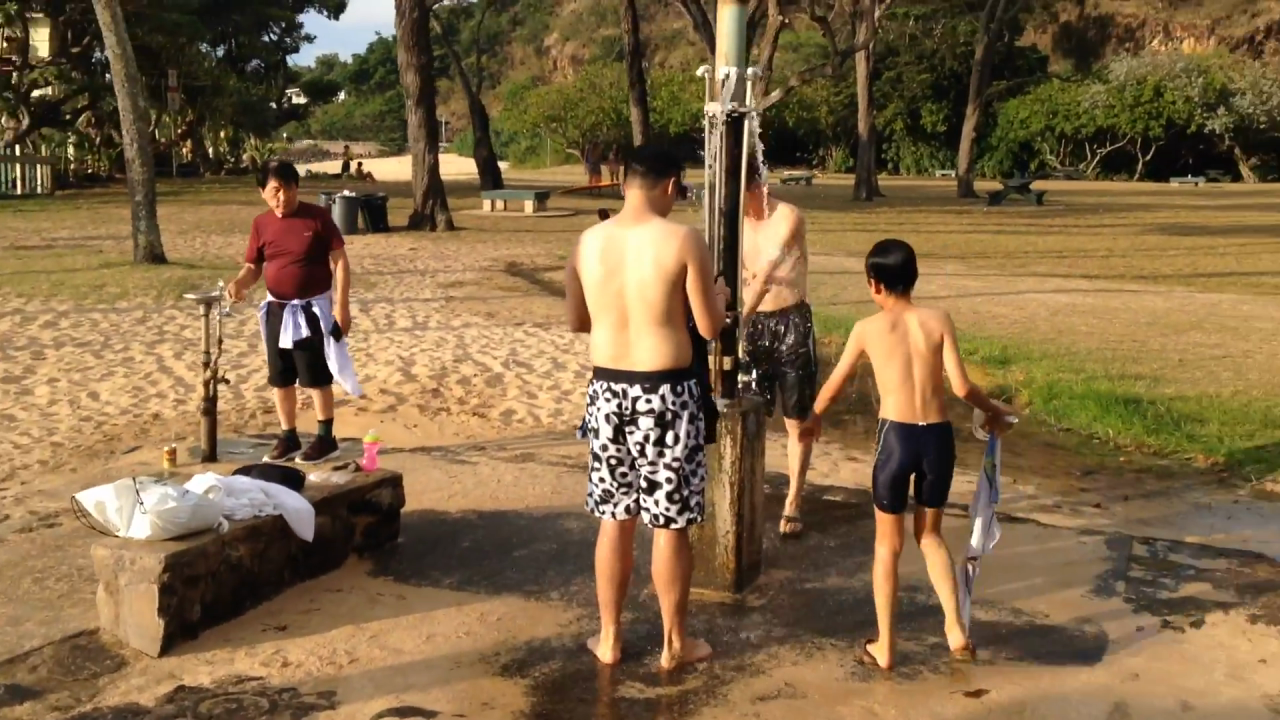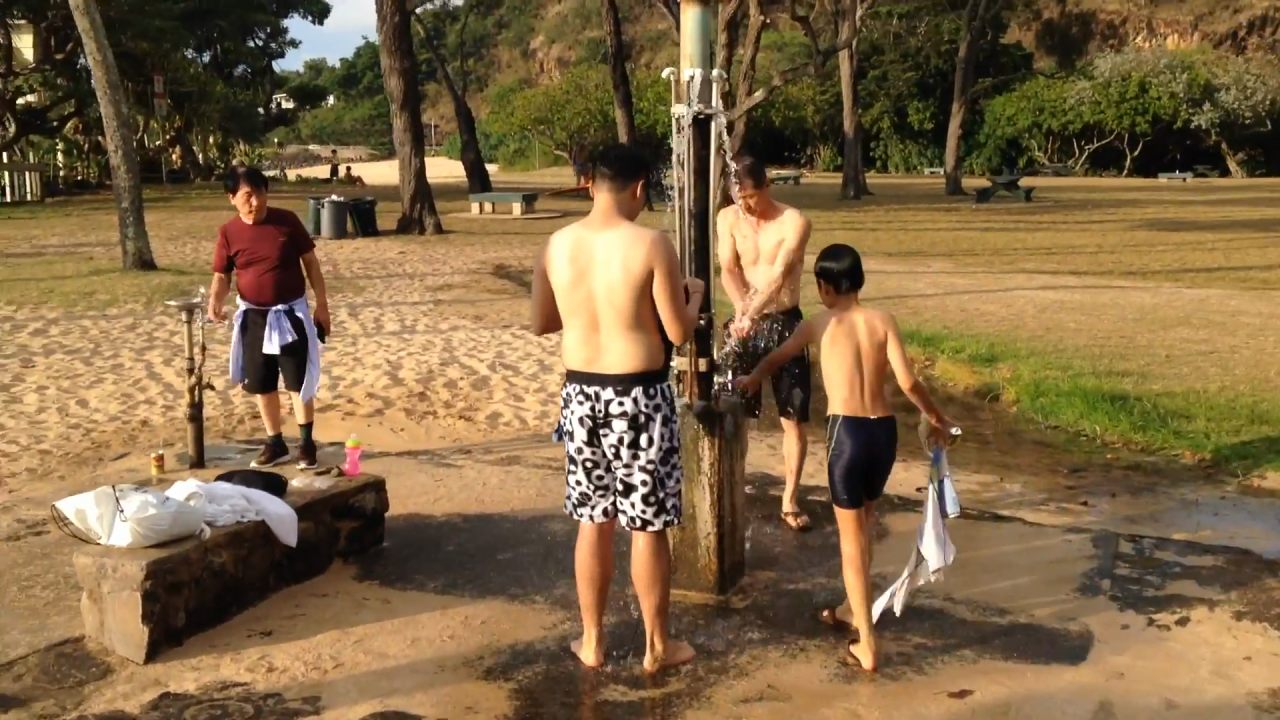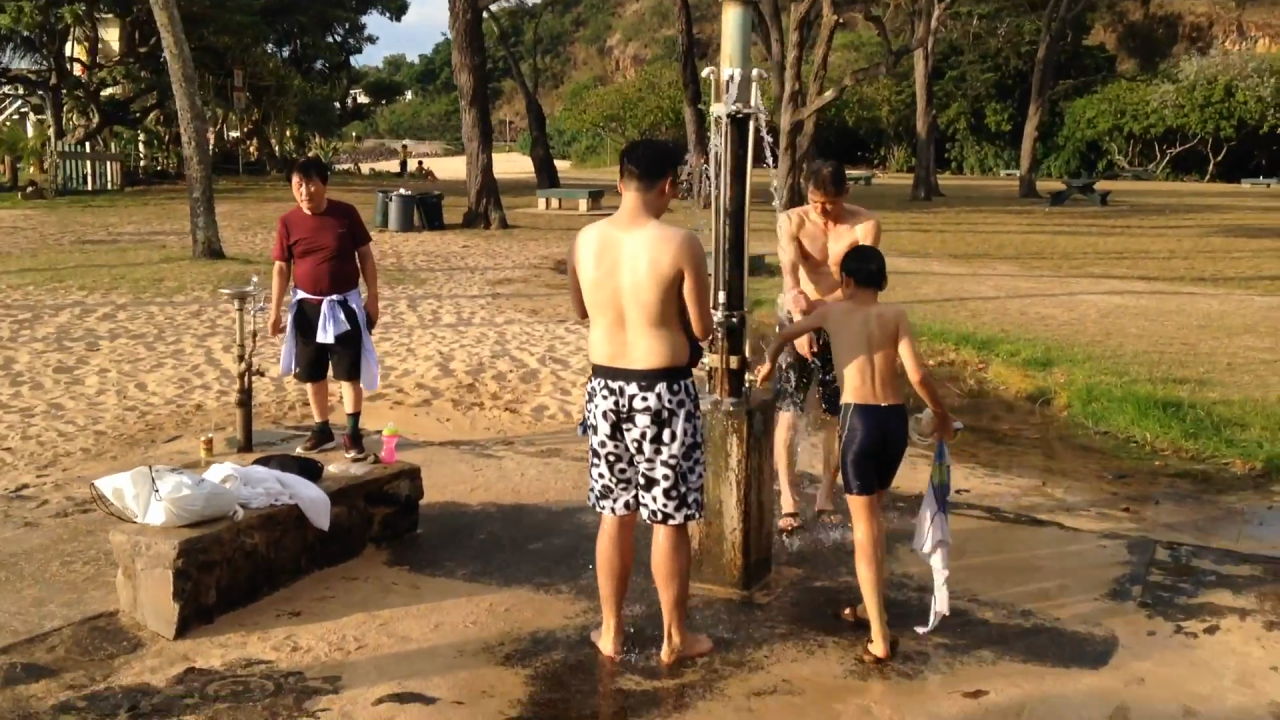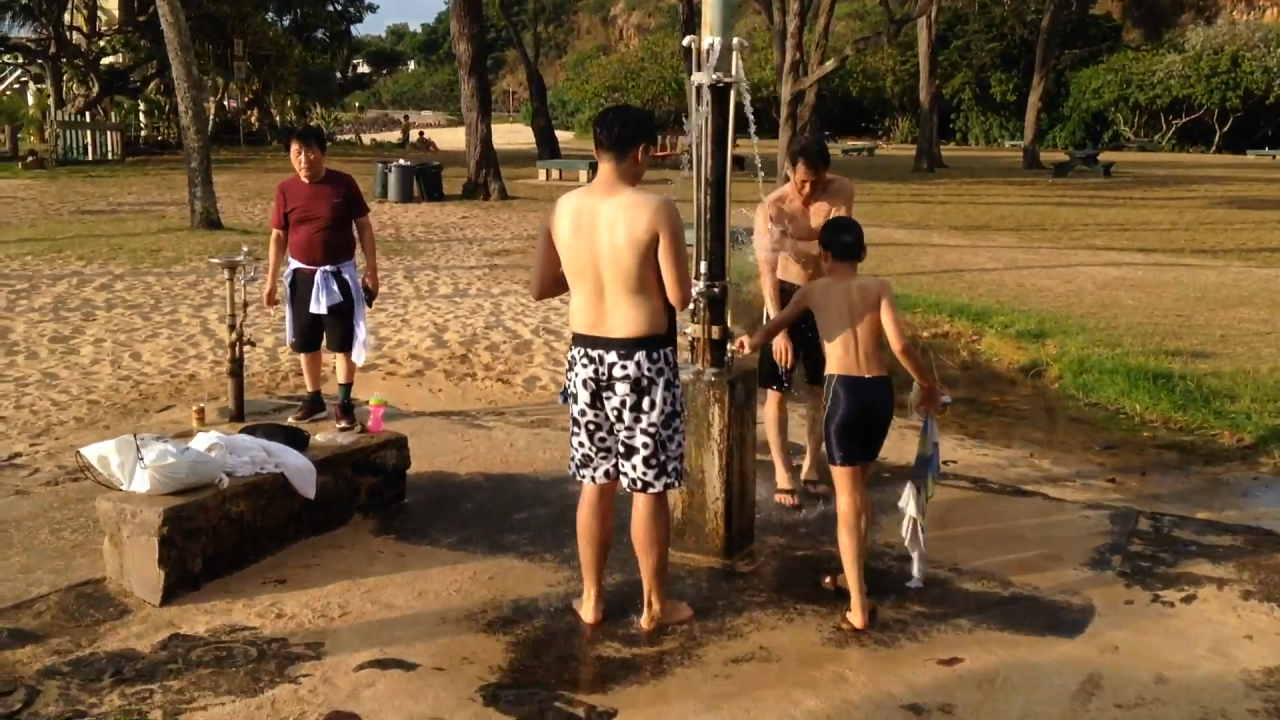
dt=0.4s
person 1, frame 1
left shoulder: (588, 241)
right shoulder: (683, 240)
left elbow: (577, 321)
right elbow: (711, 328)
right wrist: (720, 294)
left hip: (607, 390)
right hip: (665, 393)
left knee: (615, 518)
right knee: (670, 523)
left ankle: (609, 637)
right ankle: (675, 643)
person 1, frame 2
left shoulder: (556, 244)
right shoulder: (651, 244)
left elbow: (540, 324)
right elbow: (679, 332)
right wrist: (695, 296)
left hip: (582, 394)
right hip: (638, 396)
left knee: (594, 520)
right knee: (648, 525)
left ankle: (592, 639)
right ankle: (658, 645)
person 1, frame 3
left shoulder: (585, 239)
right shoulder: (679, 243)
right elbow: (702, 331)
right wrist: (687, 298)
left hip: (606, 387)
right hip: (663, 391)
left knee: (615, 513)
right knee: (669, 518)
left ankle: (611, 630)
right ankle: (675, 637)
person 1, frame 4
left shoulder: (563, 209)
right shoulder: (657, 210)
left elbow: (540, 288)
right elbow: (680, 297)
right wrist: (655, 271)
left hip: (586, 356)
right hip: (642, 359)
left knee: (595, 481)
right knee: (648, 487)
left ankle: (592, 598)
right ankle: (655, 605)
person 2, frame 1
left shoulder: (868, 327)
right shoulder: (939, 320)
left elbow: (833, 385)
right elbow: (962, 387)
left wrist: (813, 422)
right wrist: (995, 411)
left hip: (896, 437)
right hip: (938, 437)
left knee: (888, 544)
right knee: (930, 536)
left ankle: (883, 648)
right ankle: (955, 631)
person 2, frame 2
left shoulder: (818, 322)
right shoulder: (882, 318)
left elbow: (775, 360)
right elbow: (908, 382)
left wrist: (750, 382)
right wrist: (937, 419)
left hip: (846, 430)
right hip: (884, 429)
left knee: (851, 541)
right knee: (862, 524)
left ankle: (867, 646)
right ankle: (855, 611)
person 2, frame 3
left shoulder: (832, 311)
right shoulder: (896, 314)
left elbow: (785, 335)
right elbow: (917, 374)
left wrist: (769, 365)
right wrist: (942, 415)
left hip: (858, 419)
right hip: (895, 419)
left knee: (864, 529)
right knee: (872, 516)
left ankle: (879, 637)
right ankle: (873, 607)
person 2, frame 4
left shoulder: (814, 290)
right shoulder: (879, 286)
left elbow: (777, 325)
right elbow: (899, 344)
left wrist: (754, 341)
right wrist: (929, 385)
left hip: (843, 391)
right hip: (880, 391)
left knee: (847, 501)
right knee: (858, 489)
left ankle: (858, 608)
right ankle: (851, 577)
person 3, frame 1
left shoulder: (788, 217)
right shoulder: (737, 220)
left elbow: (767, 272)
right elbow: (745, 273)
left wrist: (738, 319)
left hip: (792, 323)
right hip: (754, 323)
left knee: (797, 419)
left ankle: (792, 503)
person 3, frame 2
left shoulder: (793, 221)
right shoulder: (727, 218)
left elbow: (781, 277)
right elbow: (727, 270)
left wrist: (751, 317)
right wrist: (741, 312)
left hip: (785, 324)
right hip: (745, 326)
left knee: (795, 421)
left ankle: (789, 499)
person 3, frame 3
left shoulder: (866, 225)
right shoulder: (791, 221)
right elbow: (789, 272)
right wrist: (799, 320)
right hip: (798, 323)
left knee: (838, 418)
right knee: (789, 415)
left ankle: (825, 497)
right ankle: (788, 500)
person 3, frame 4
left shoulder: (842, 190)
right shoulder: (770, 209)
right elbow: (767, 272)
left wrist: (791, 246)
right wrist: (777, 329)
right hip: (786, 295)
left knee: (820, 389)
right knee: (777, 392)
left ankle: (810, 468)
right ankle: (782, 475)
person 4, frame 1
left shoulder: (317, 217)
right shoulder: (261, 224)
left elbow: (340, 260)
right elbow: (253, 267)
left wrist: (341, 304)
right wrist: (238, 285)
left hip: (313, 308)
right hip: (277, 309)
left knee: (316, 377)
right knee: (280, 378)
left ankle: (326, 439)
right ankle: (288, 438)
person 4, frame 2
left shoulder: (287, 221)
right shoulder: (228, 233)
left elbow: (310, 262)
right elbow: (221, 276)
left wrist: (322, 305)
right wrist: (215, 303)
left hip: (291, 313)
right hip: (254, 317)
left knee: (299, 381)
right knee: (261, 384)
left ankle: (306, 444)
right ankle: (275, 444)
person 4, frame 3
left shoulder: (346, 214)
right shoulder: (288, 222)
left elbow: (365, 255)
right elbow: (282, 268)
left wrist: (372, 297)
right wrist: (275, 310)
left hip: (344, 304)
right hip: (308, 306)
left knee: (350, 371)
right knee: (311, 373)
left ankle: (353, 433)
right ankle: (322, 430)
person 4, frame 4
left shoulder: (344, 184)
right shoulder: (286, 190)
left elbow: (364, 227)
right elbow: (278, 237)
left wrist: (371, 270)
right wrist: (271, 279)
left hip: (339, 274)
right hip: (302, 275)
left knee: (343, 342)
right knee: (305, 343)
left ankle: (344, 403)
right ankle: (314, 400)
